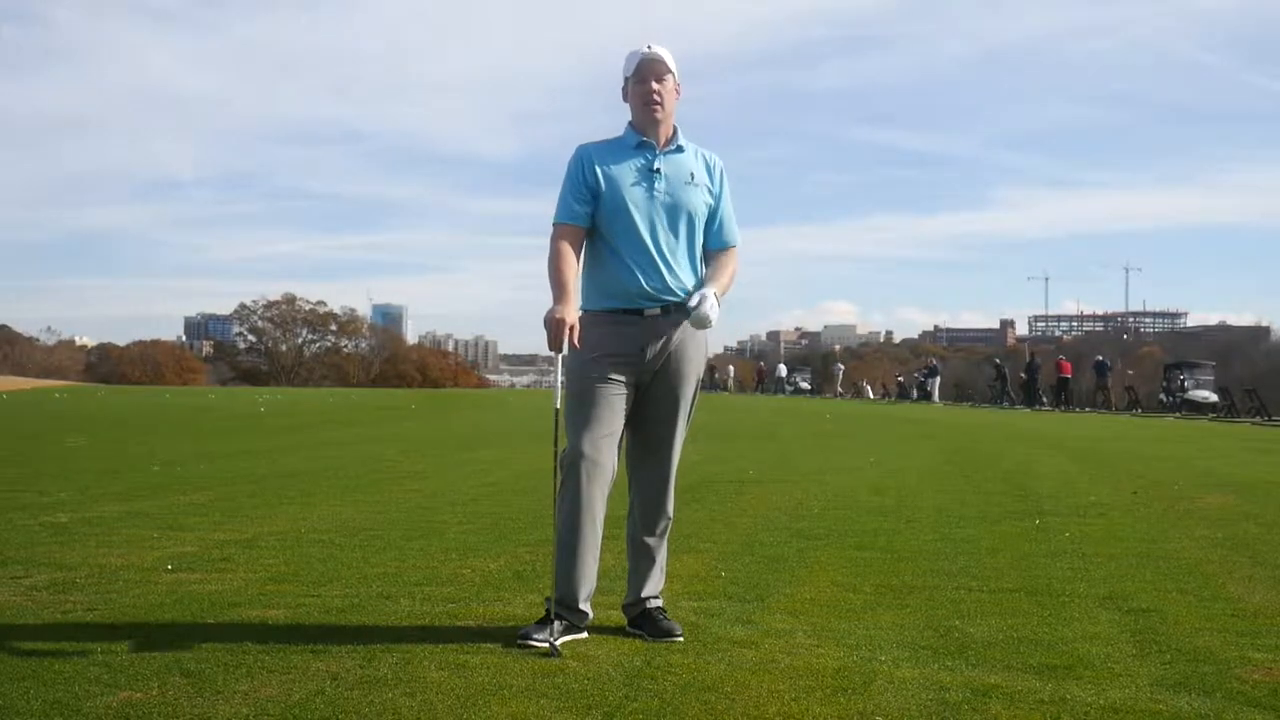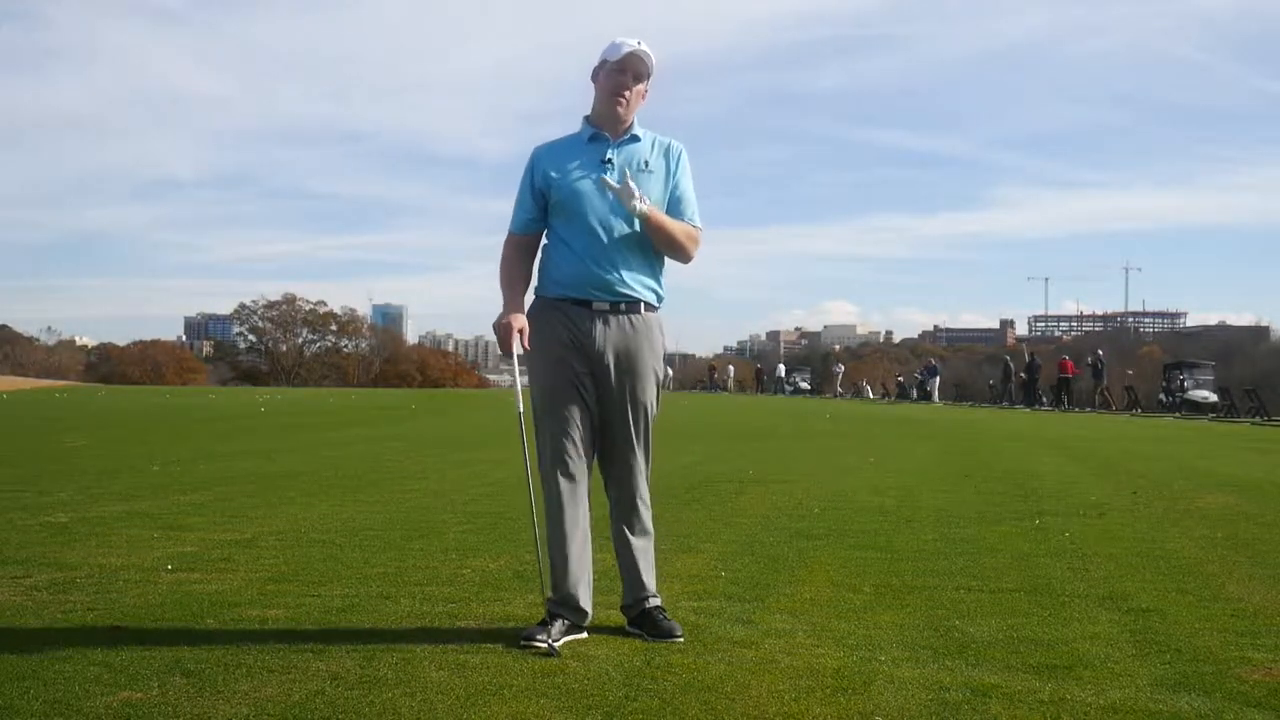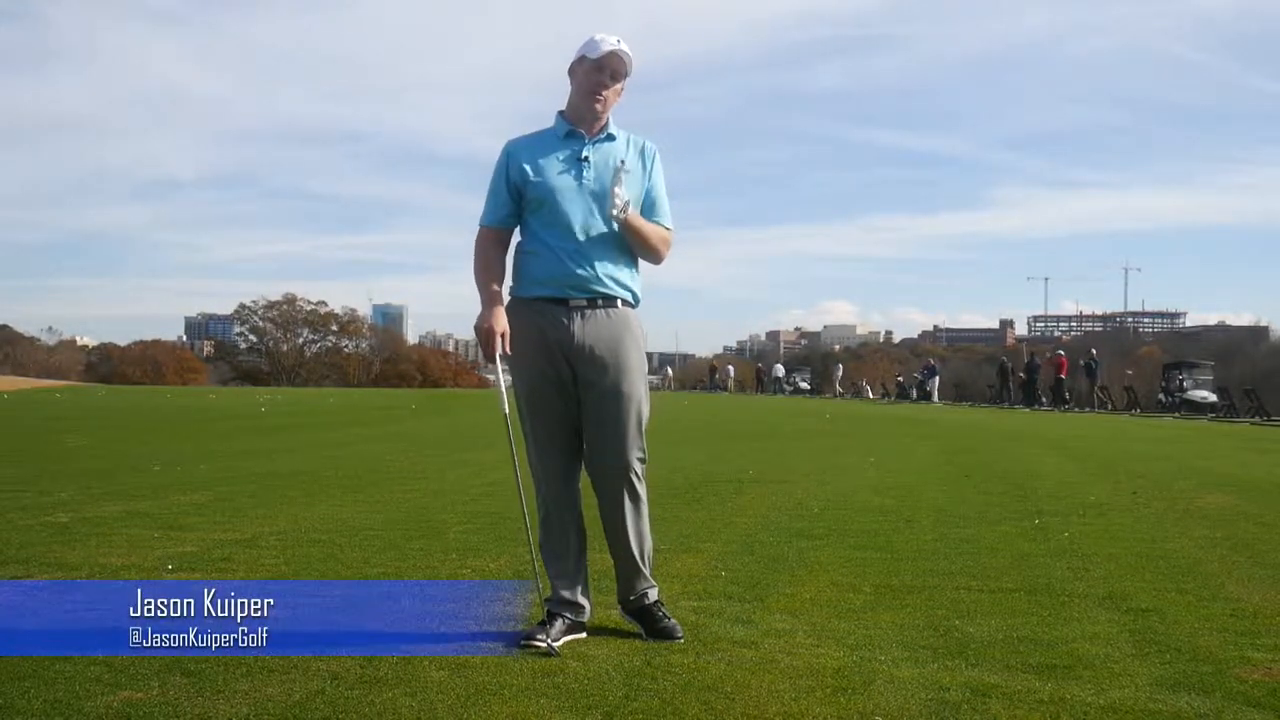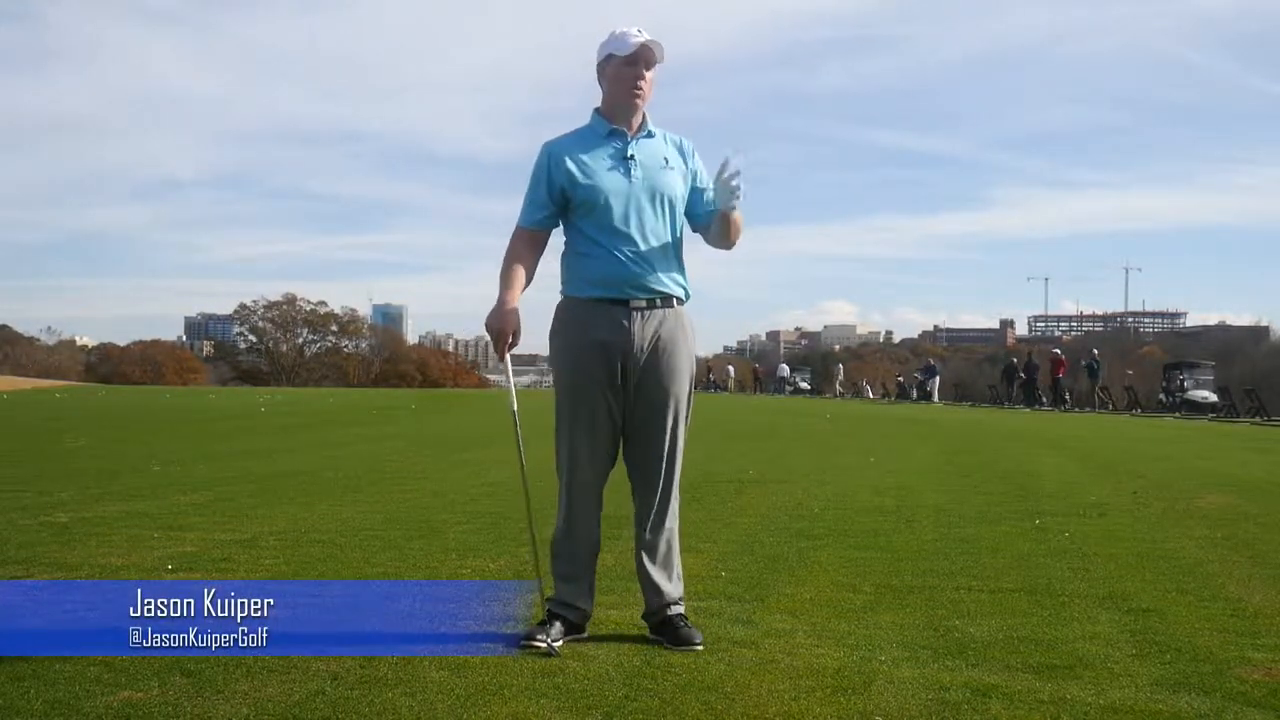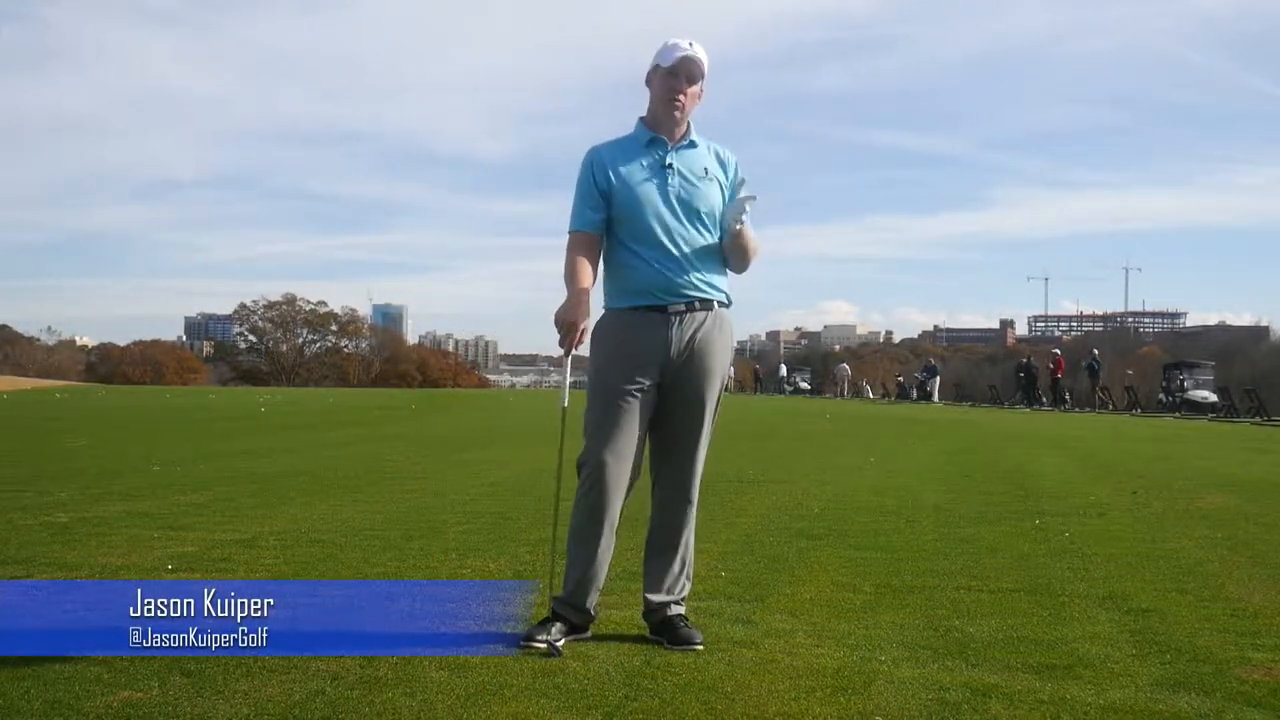
dt=1s
person 1, frame 1
left shoulder: (708, 168)
right shoulder: (591, 159)
left elbow: (726, 254)
right elbow: (567, 237)
left wrist: (713, 292)
right wrist: (564, 301)
left hip: (678, 333)
right hip: (605, 330)
left knee: (657, 474)
right knee: (585, 462)
left ankle: (645, 601)
right ankle: (569, 607)
person 1, frame 2
left shoulder: (667, 156)
right shoulder: (548, 157)
left elbow: (688, 248)
right elbow: (521, 241)
left wrist: (641, 209)
right wrist: (512, 306)
left hip: (634, 324)
right hip: (559, 322)
left knee: (629, 470)
right knee: (564, 466)
left ankle: (641, 599)
right ankle: (568, 607)
person 1, frame 3
left shoulder: (641, 154)
right shoulder: (520, 152)
left elbow: (660, 249)
right elbow: (492, 237)
left wrist: (626, 217)
right wrist: (492, 304)
left hip: (612, 321)
right hip: (536, 321)
left knee: (621, 464)
right knee: (553, 470)
left ankle: (639, 593)
right ankle: (567, 604)
person 1, frame 4
left shoulder: (679, 152)
right shoulder: (562, 153)
left elbow: (723, 238)
right elbow: (528, 237)
left wrist: (729, 205)
right wrist: (508, 297)
left hip: (664, 323)
right hip: (586, 322)
left knee: (659, 472)
right knee: (579, 470)
left ankle: (666, 603)
right ankle: (569, 605)
person 1, frame 5
left shoulder: (723, 163)
right shoulder: (604, 160)
left elbow: (743, 262)
right elbow: (584, 243)
left wrist: (737, 228)
right wrist: (576, 297)
left hip: (704, 327)
right hip: (630, 326)
left knee: (681, 477)
right knee: (604, 468)
left ankle: (667, 604)
right ankle: (574, 606)
